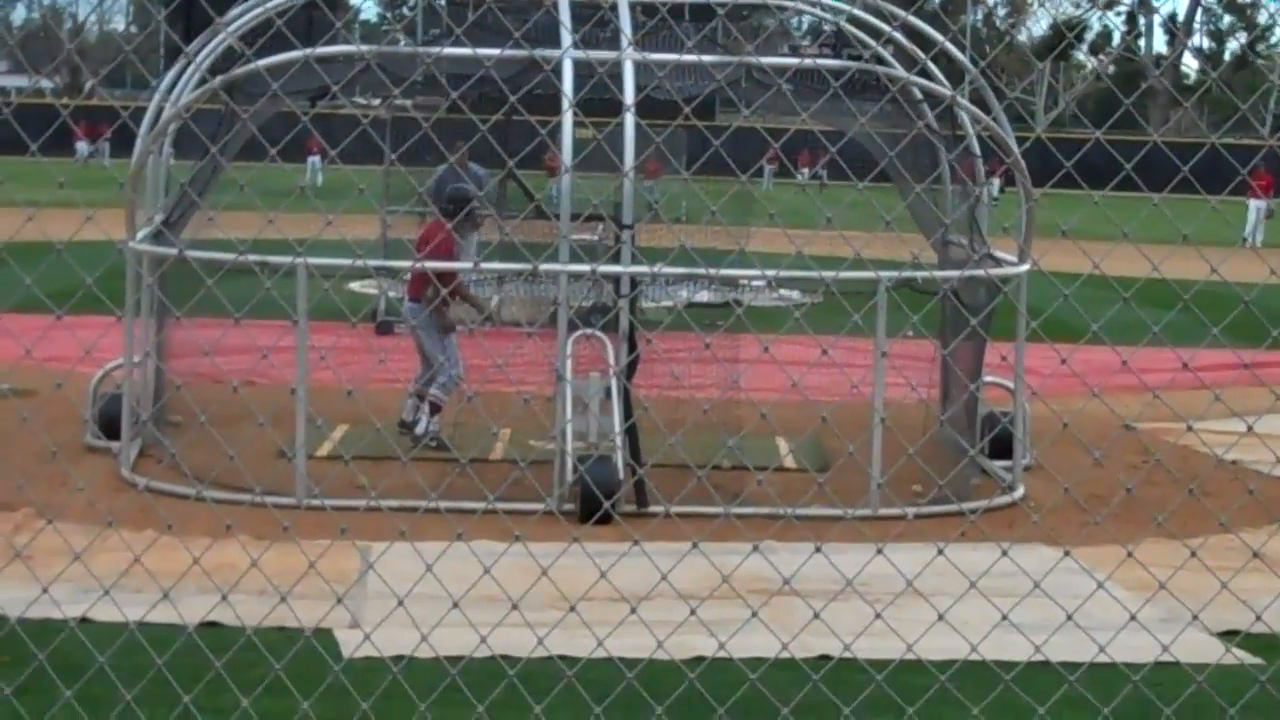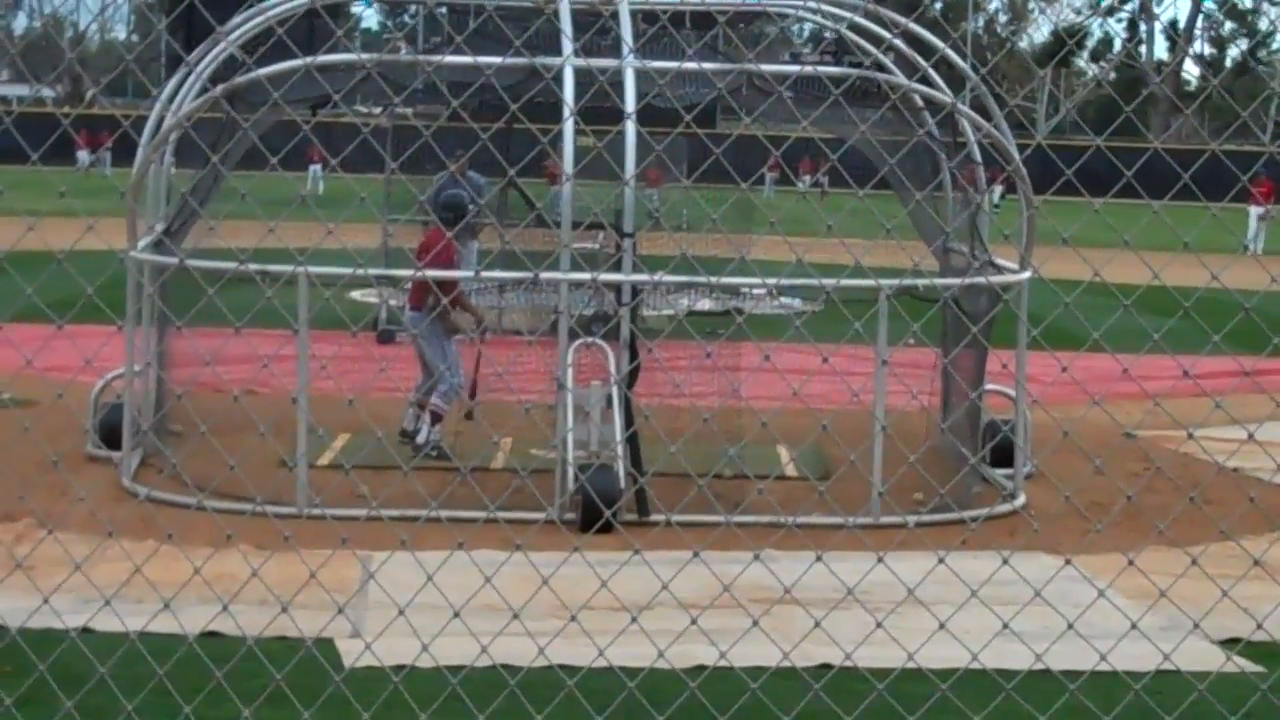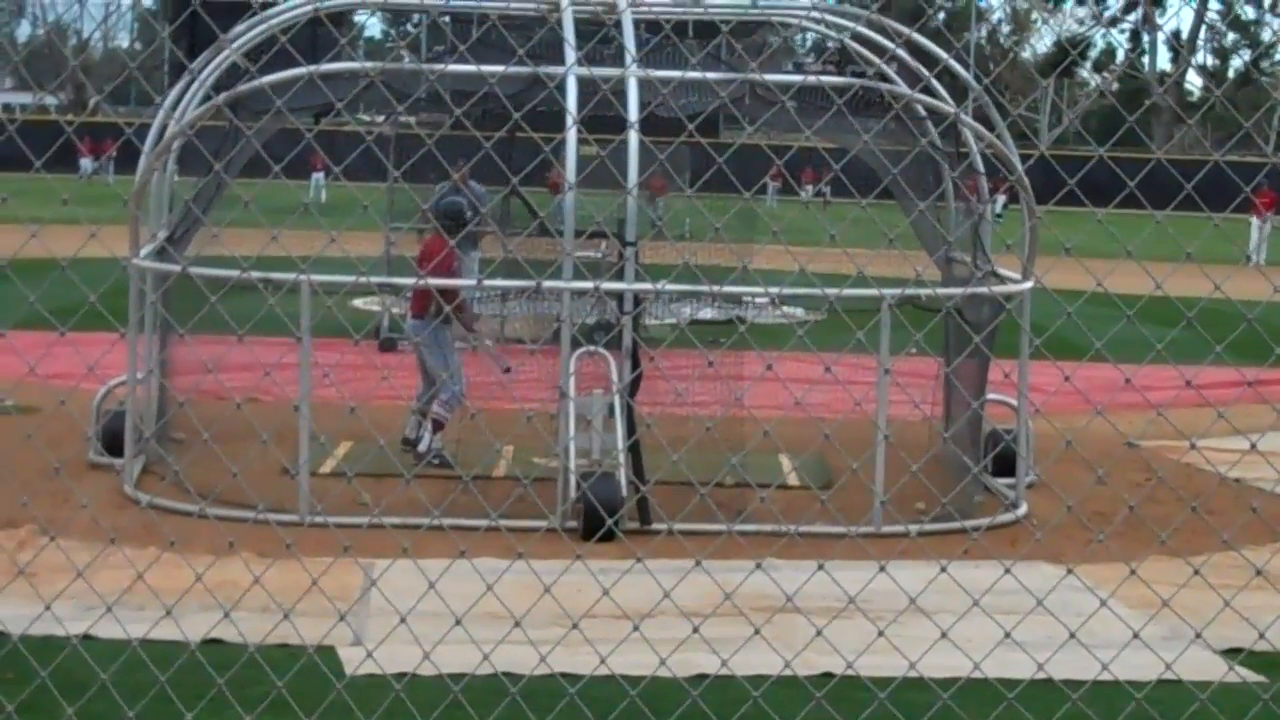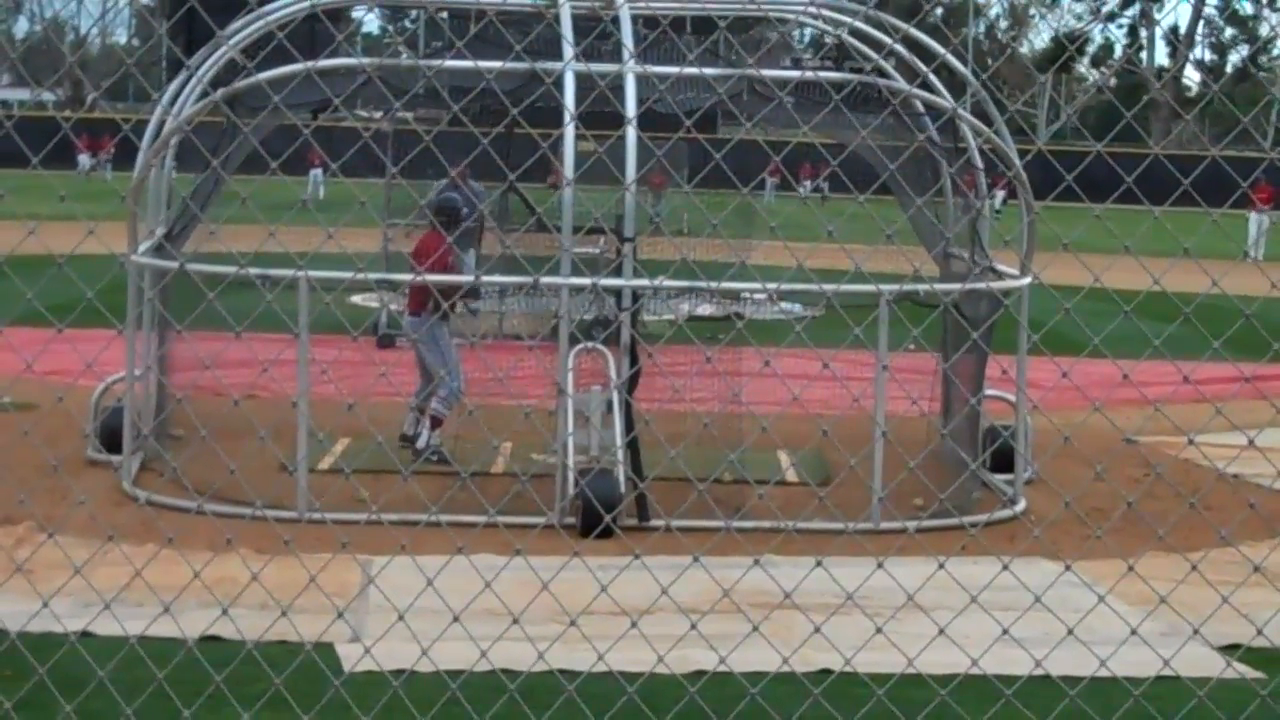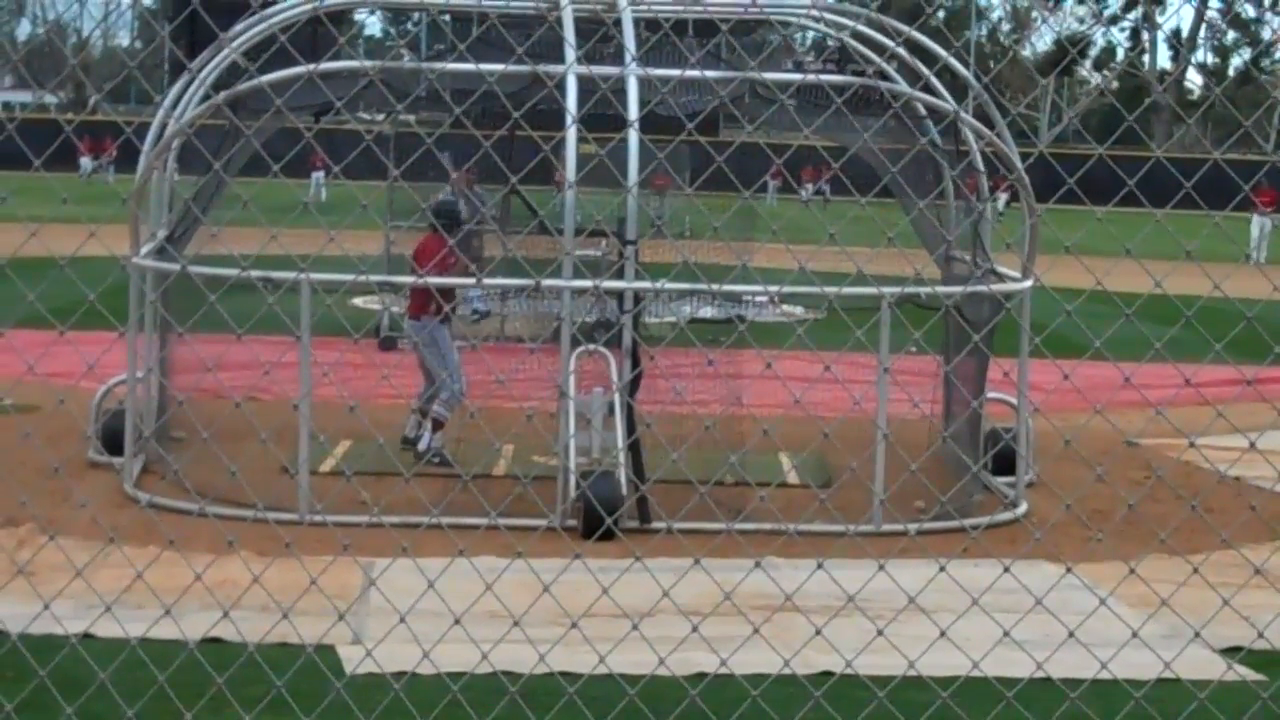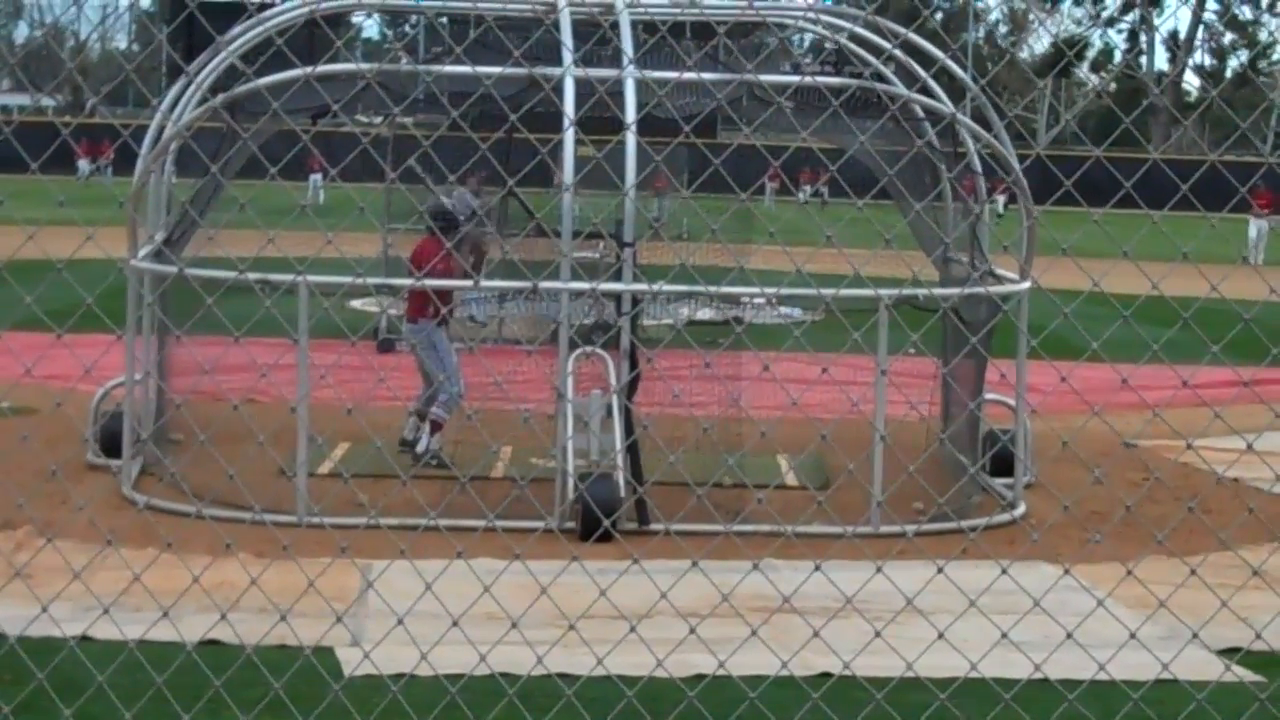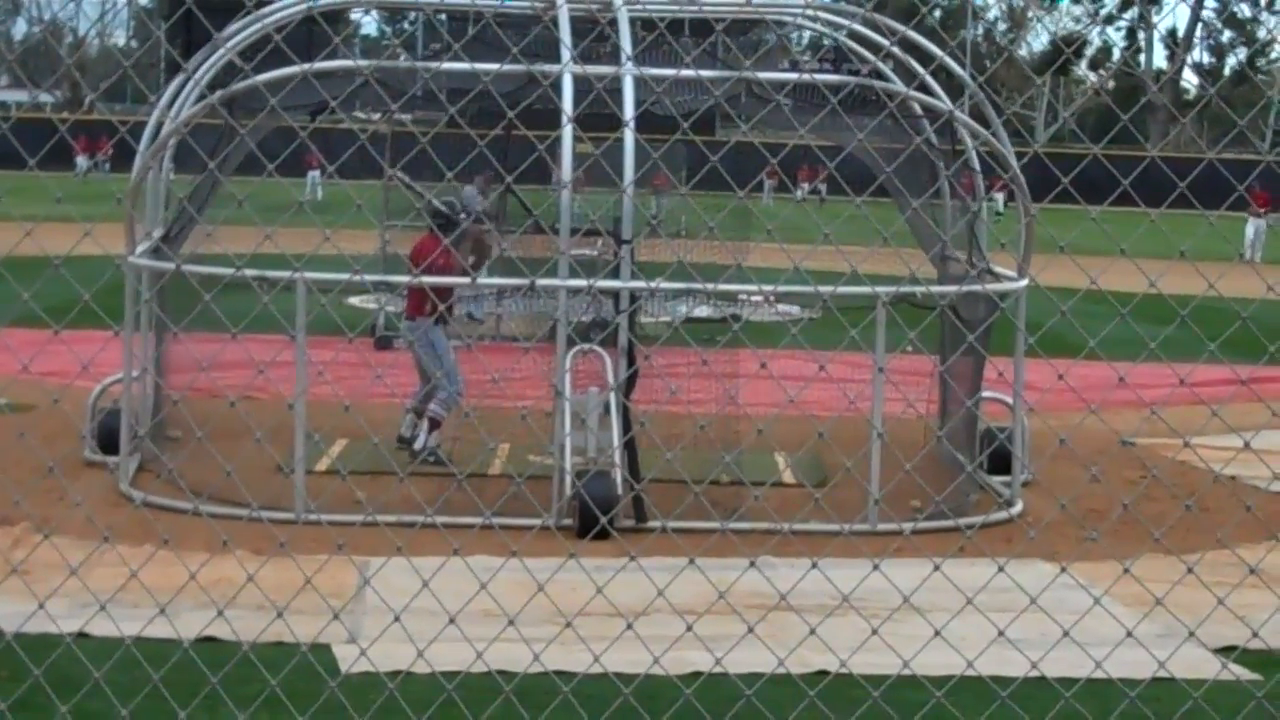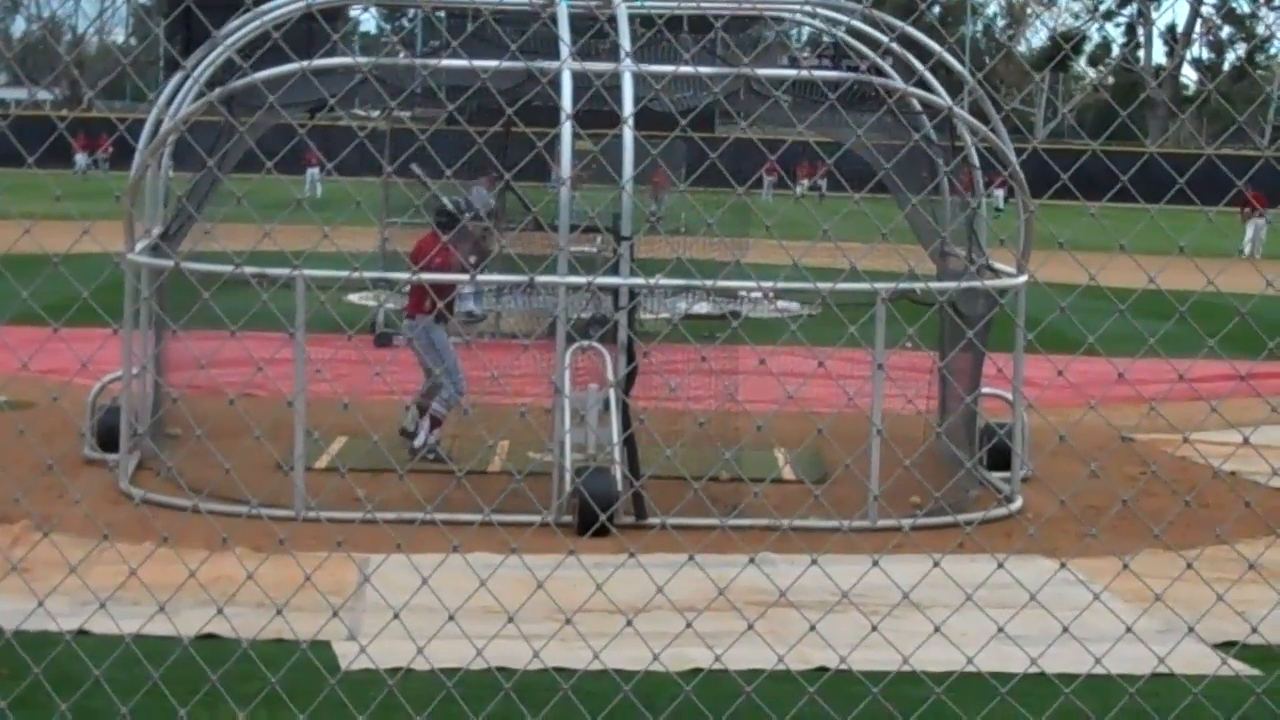
dt=0.2s
person 1, frame 1
left shoulder: (444, 231)
right shoulder: (440, 235)
left elbow: (449, 278)
right elbow: (427, 280)
left wrist: (476, 303)
right wrist: (442, 317)
left hip: (421, 308)
right hip: (426, 310)
left knee: (432, 368)
right knee: (452, 371)
left ankle: (409, 419)
right ankle: (425, 430)
person 1, frame 2
left shoulder: (443, 240)
right shoulder: (439, 243)
left elbow: (450, 286)
right elbow: (428, 288)
left wrist: (475, 313)
right wrist: (446, 320)
left hip: (422, 316)
right hip: (427, 318)
left knee: (432, 376)
right knee: (452, 380)
left ankle: (410, 428)
right ankle: (426, 440)
person 1, frame 3
left shoulder: (444, 247)
right shoulder: (439, 249)
left elbow: (449, 291)
right elbow: (431, 296)
left wrist: (465, 312)
right wrist: (460, 317)
left hip: (424, 323)
right hip: (429, 325)
left knee: (433, 384)
right knee: (454, 388)
left ankle: (412, 436)
right ankle: (427, 448)
person 1, frame 4
left shoulder: (442, 243)
right shoulder: (434, 245)
left elbow: (445, 283)
right elbow: (427, 288)
left wrist: (462, 284)
right wrist: (463, 283)
left hip: (425, 319)
right hip: (426, 321)
left knee: (432, 380)
right knee: (452, 385)
left ankle: (410, 432)
right ankle: (425, 445)
person 1, frame 5
left shoulder: (442, 245)
right shoulder: (432, 246)
left elbow: (448, 281)
right elbow: (435, 285)
right wrist: (463, 263)
left hip: (428, 322)
right hip: (427, 323)
left knee: (435, 382)
right knee: (453, 387)
left ankle: (412, 434)
right ankle: (427, 447)
person 1, frame 6
left shoulder: (439, 248)
right shoulder: (429, 249)
left elbow: (464, 278)
right elbow: (448, 281)
left hip: (427, 325)
right hip: (425, 326)
left knee: (434, 385)
right knee: (452, 390)
left ankle: (410, 437)
right ankle: (425, 449)
person 1, frame 7
left shoulder: (440, 246)
right shoulder: (429, 246)
left elbow: (466, 274)
right elbow: (452, 274)
left wrist: (479, 250)
right wrist: (467, 243)
left hip: (425, 324)
right hip: (424, 325)
left knee: (431, 383)
right knee: (451, 388)
left ankle: (407, 433)
right ankle: (423, 447)
person 1, frame 8
left shoulder: (443, 244)
right shoulder: (429, 245)
left elbow: (469, 272)
right elbow: (448, 273)
left hip: (427, 322)
right hip: (424, 324)
left knee: (436, 379)
right knee: (454, 386)
left ankle: (411, 426)
right ankle: (422, 444)
